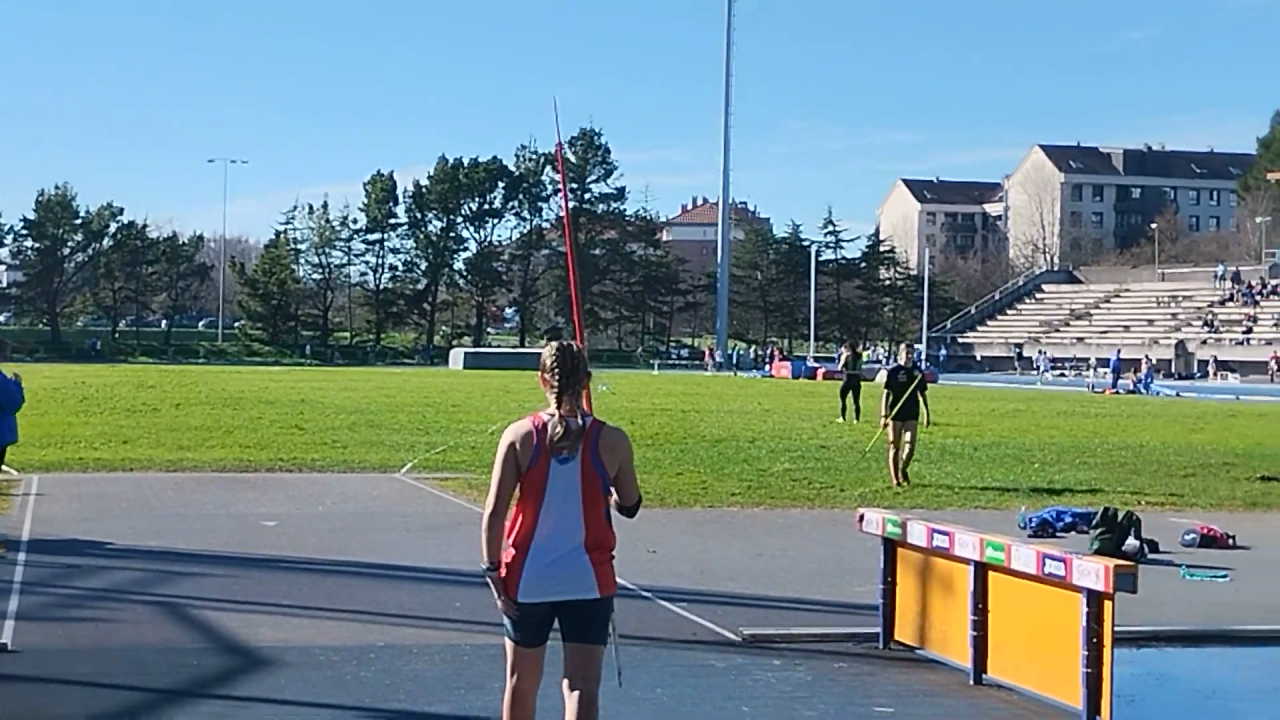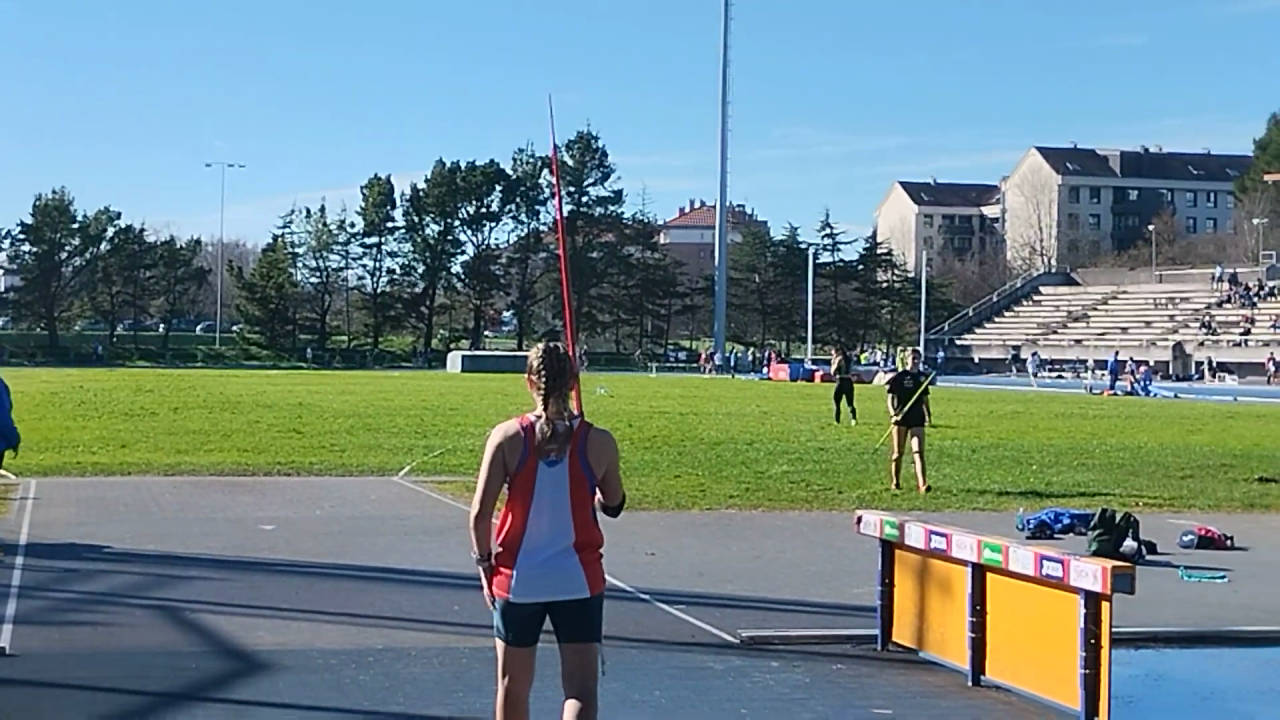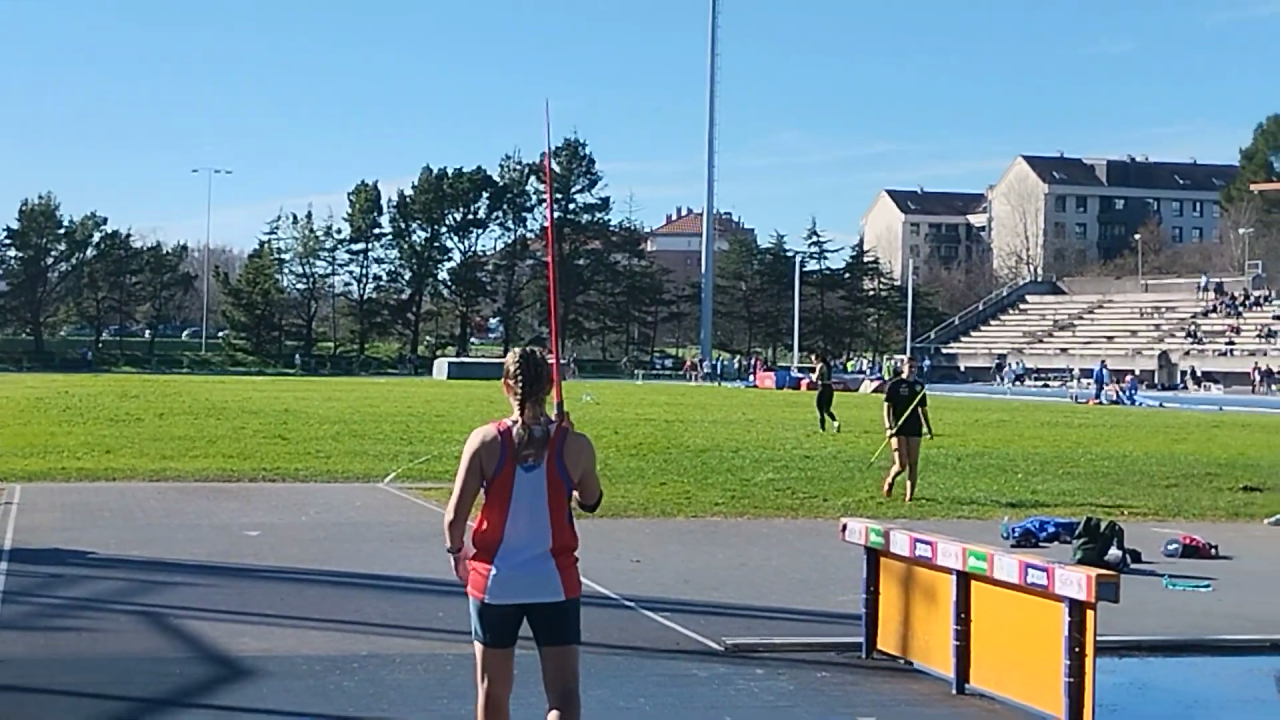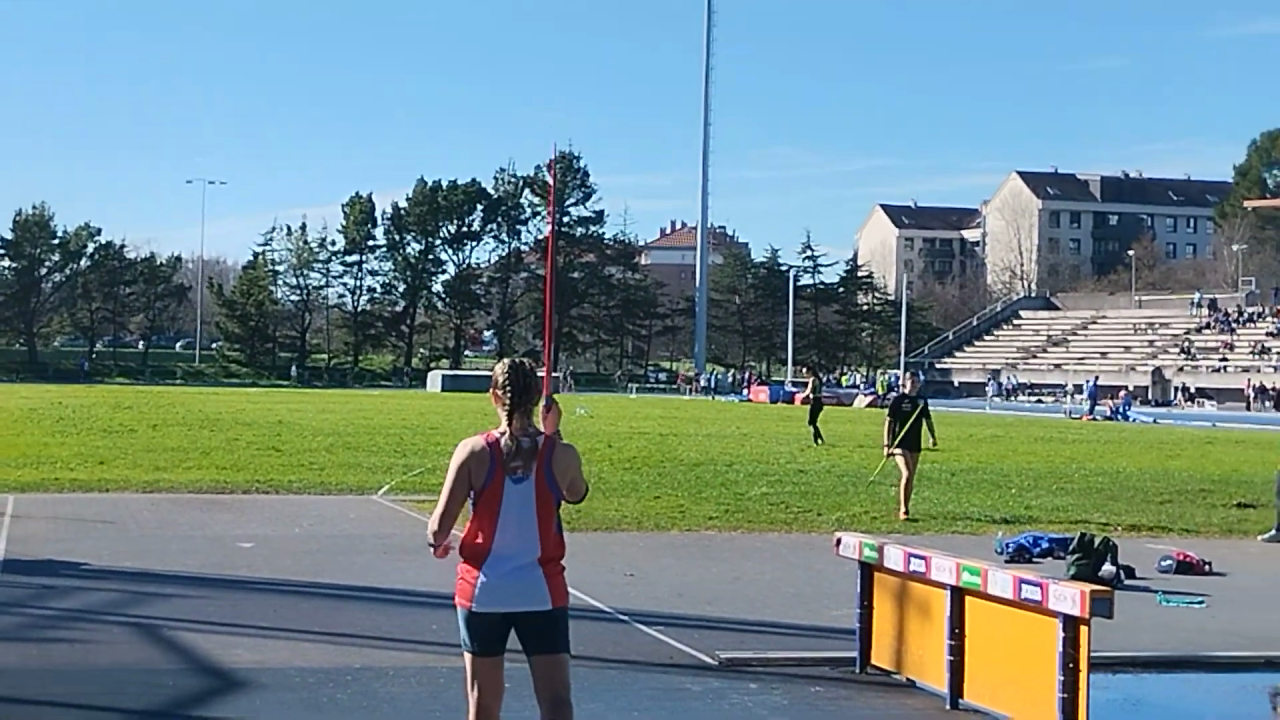
dt=0.2s
person 1, frame 1
left shoulder: (519, 435)
right shoulder: (612, 440)
left elbow: (493, 514)
right elbow: (629, 507)
left wrist: (493, 571)
left hip: (527, 579)
right hip: (588, 581)
left knee: (520, 685)
right knee: (582, 689)
person 1, frame 2
left shoulder: (507, 436)
right shoulder: (599, 441)
left elbow: (479, 513)
right elbow: (613, 505)
left wrist: (485, 560)
left hip: (518, 580)
right hip: (578, 581)
left knee: (513, 685)
person 1, frame 3
left shoulder: (485, 440)
right shoulder: (575, 445)
left elbow: (454, 518)
right elbow: (591, 501)
left wrist: (457, 553)
left hip: (494, 583)
right hip: (554, 584)
left knee: (493, 690)
person 1, frame 4
left shoulder: (473, 452)
right shoulder: (560, 455)
left elbow: (439, 529)
right elbow: (578, 493)
left wrist: (440, 543)
left hip: (483, 592)
right hip: (542, 594)
